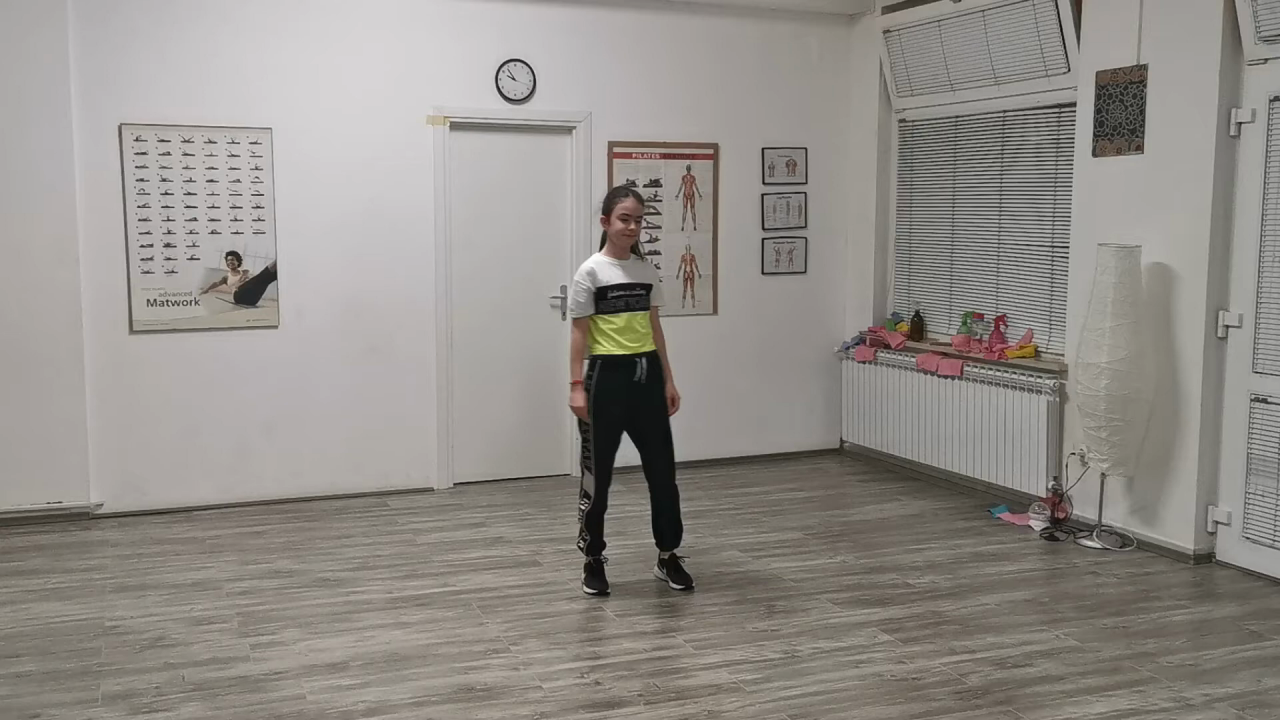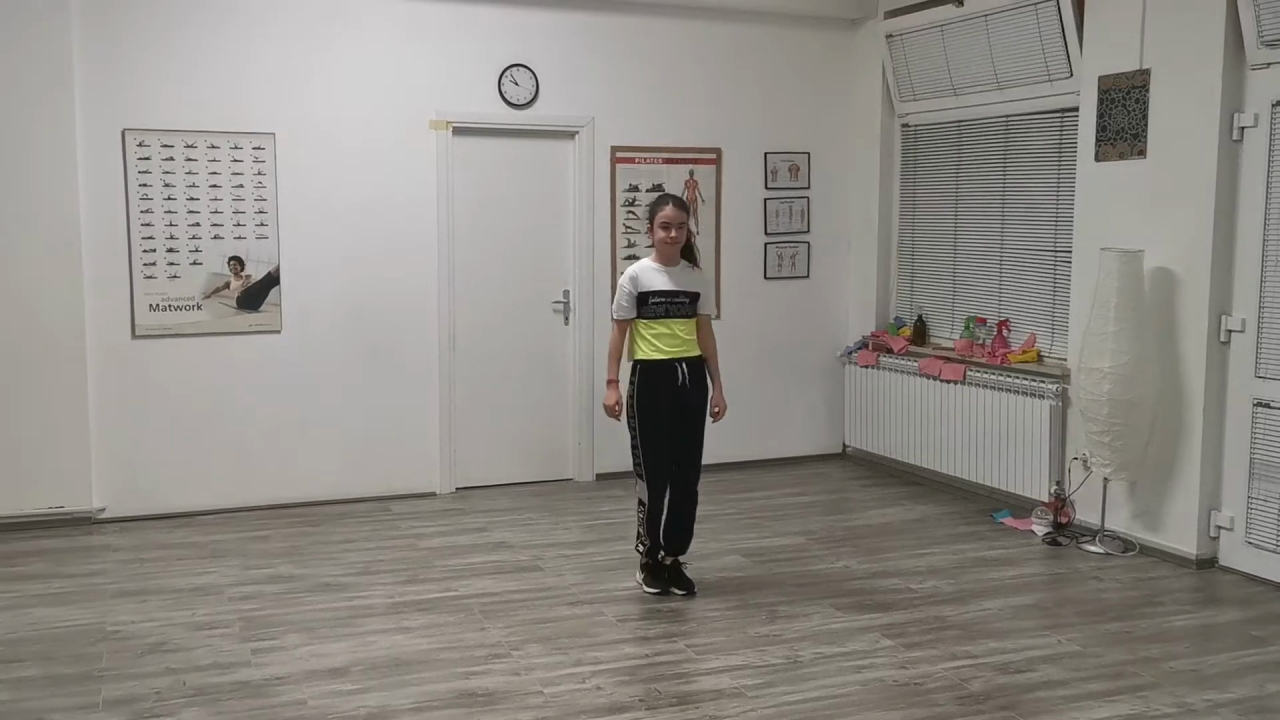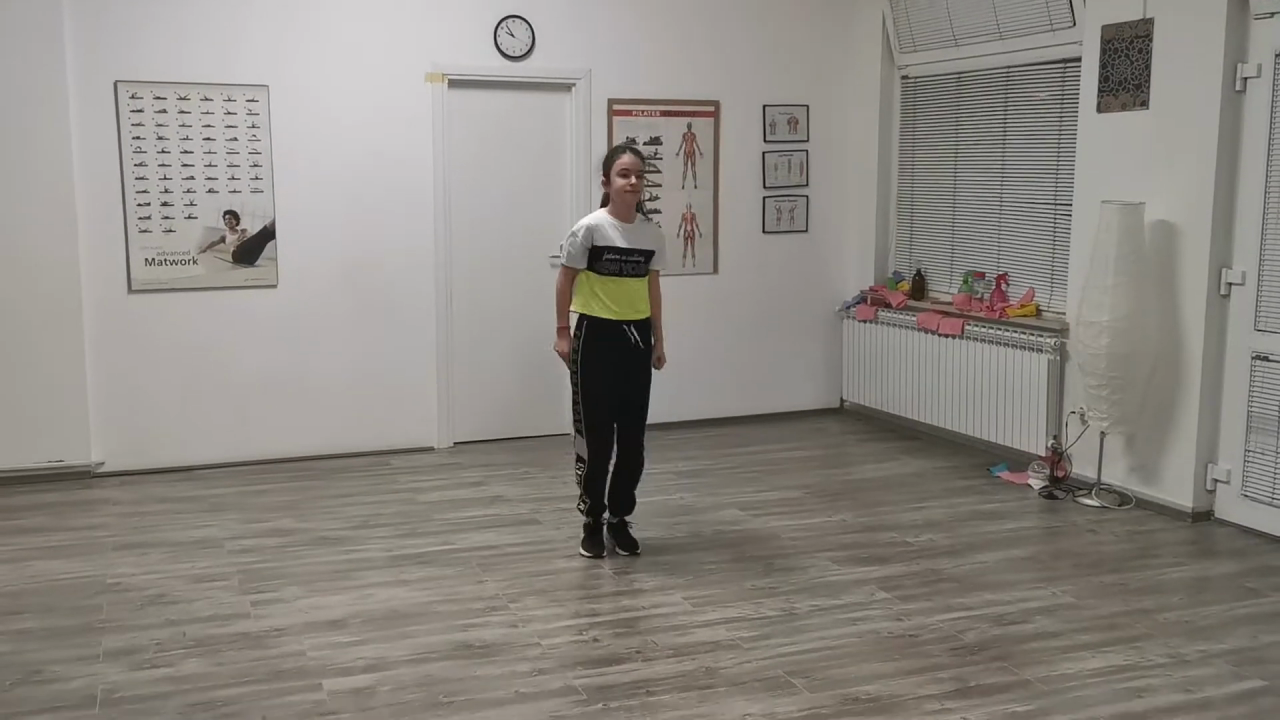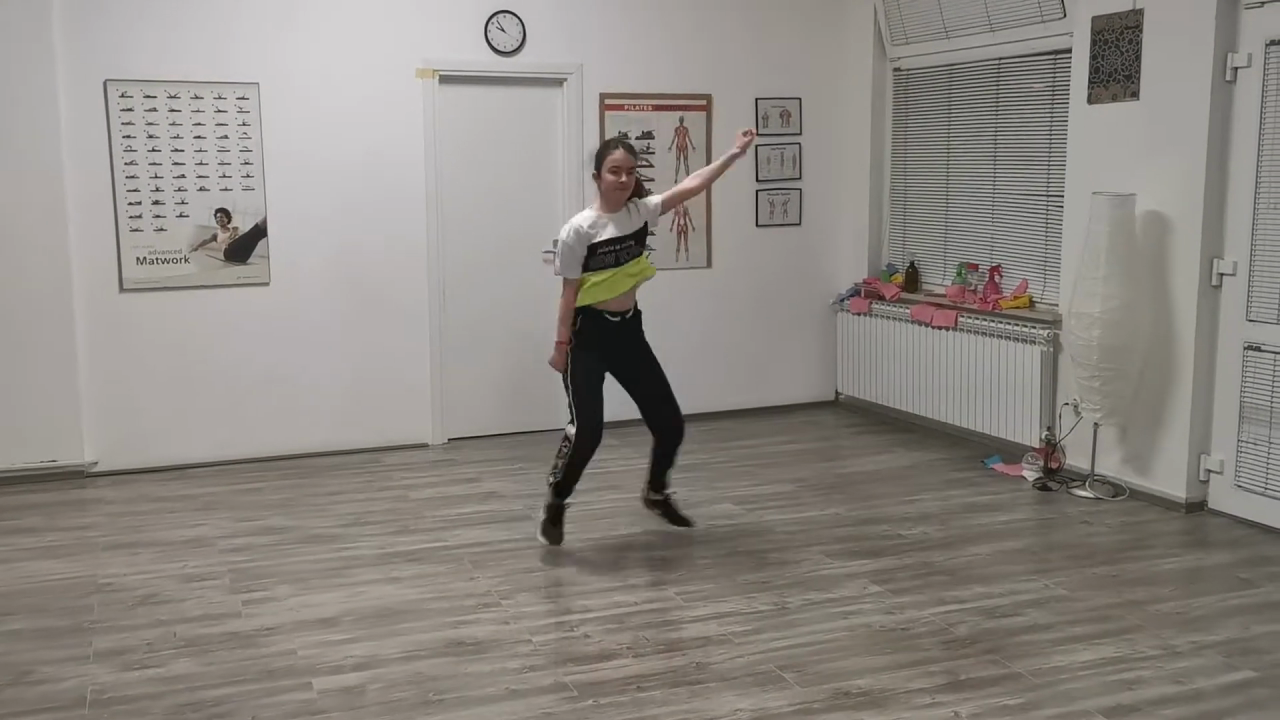
dt=1s
person 1, frame 1
left shoulder: (647, 271)
right shoulder: (591, 272)
left elbow: (654, 328)
right elbow: (580, 332)
left wrist: (668, 380)
right wrist: (577, 385)
left hip: (646, 374)
right hip: (607, 375)
left knee: (662, 469)
right knee: (598, 472)
left ankle: (668, 556)
right ankle: (593, 560)
person 1, frame 2
left shoulder: (696, 278)
right shoulder: (635, 276)
left elbow: (705, 334)
right elbow: (620, 332)
left wrist: (717, 386)
right wrist: (612, 384)
left hip: (691, 379)
right hip: (651, 379)
left knee: (687, 475)
right knee: (652, 474)
left ankle: (673, 559)
right ankle: (650, 560)
person 1, frame 3
left shoulder: (652, 232)
right shoulder: (588, 228)
left elbow: (653, 288)
right elbow: (566, 282)
left wrist: (658, 340)
right wrist: (562, 332)
left hip: (637, 339)
right hip: (596, 336)
left knee: (631, 436)
right knee: (593, 434)
left ankle: (619, 518)
right ankle: (593, 521)
person 1, frame 4
left shoulder: (643, 210)
right shoulder: (578, 229)
left elbow: (693, 186)
right elbow: (569, 289)
left wrist: (735, 152)
right wrist: (561, 342)
left hip: (629, 329)
right hip: (591, 332)
left knee: (668, 419)
right knee: (586, 431)
left ankle: (657, 492)
right ankle: (555, 506)
